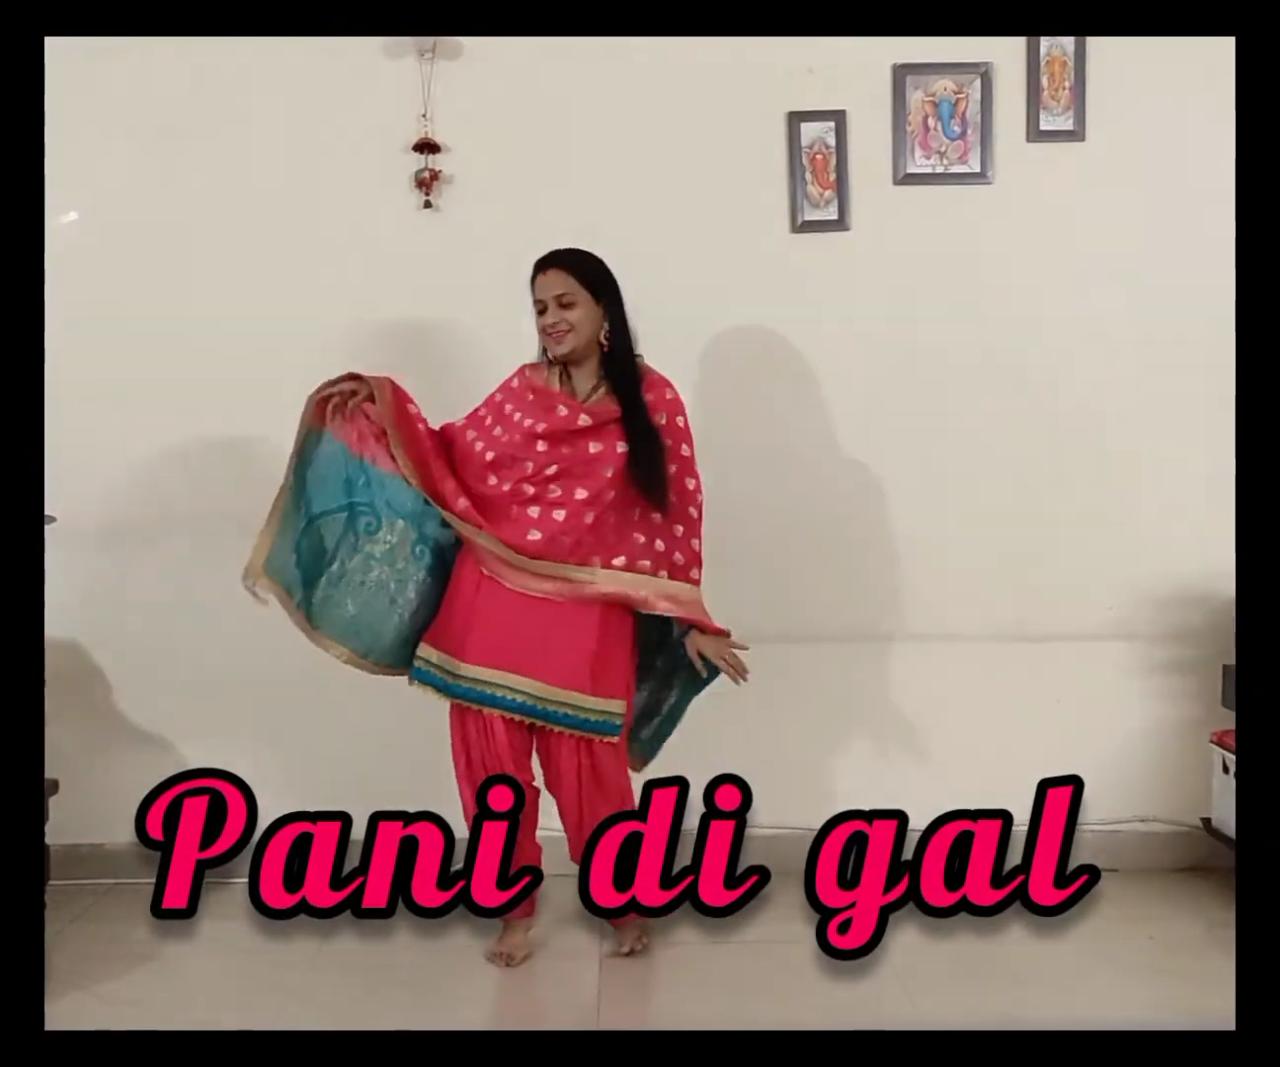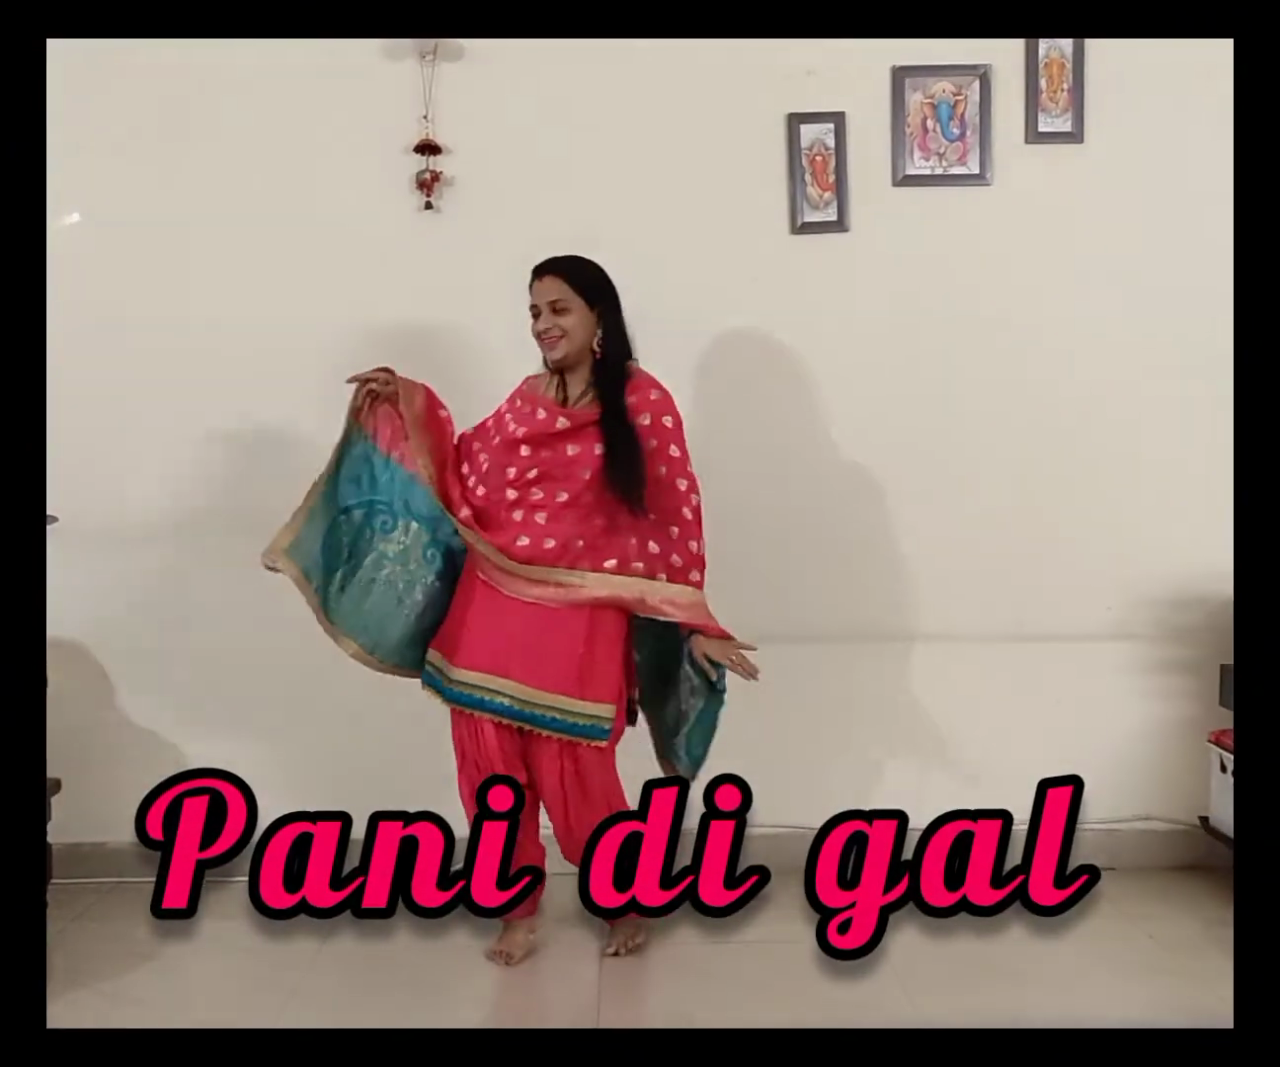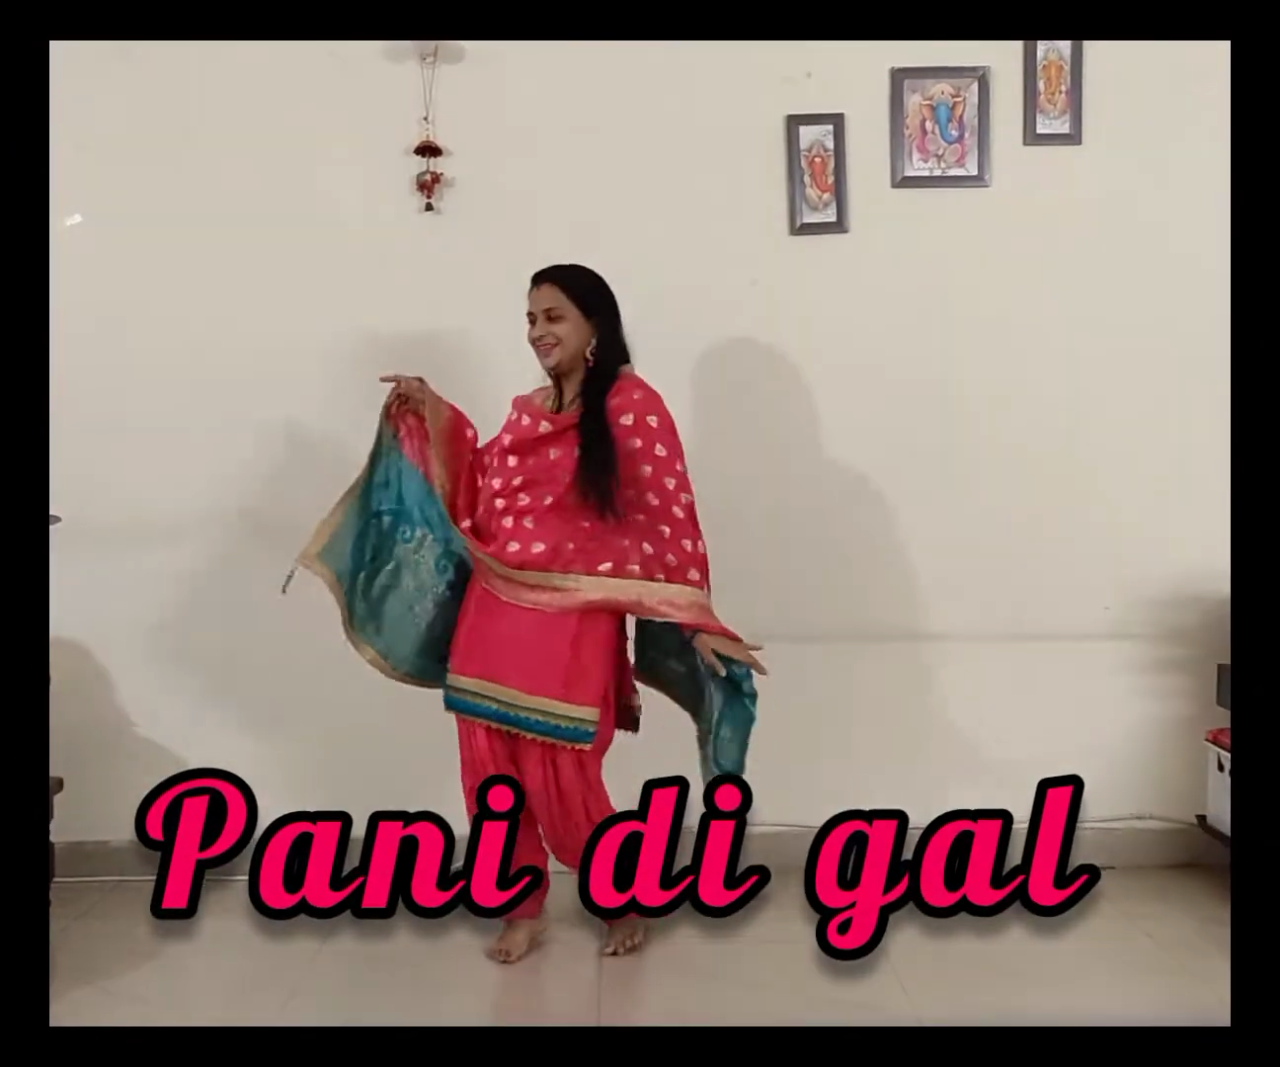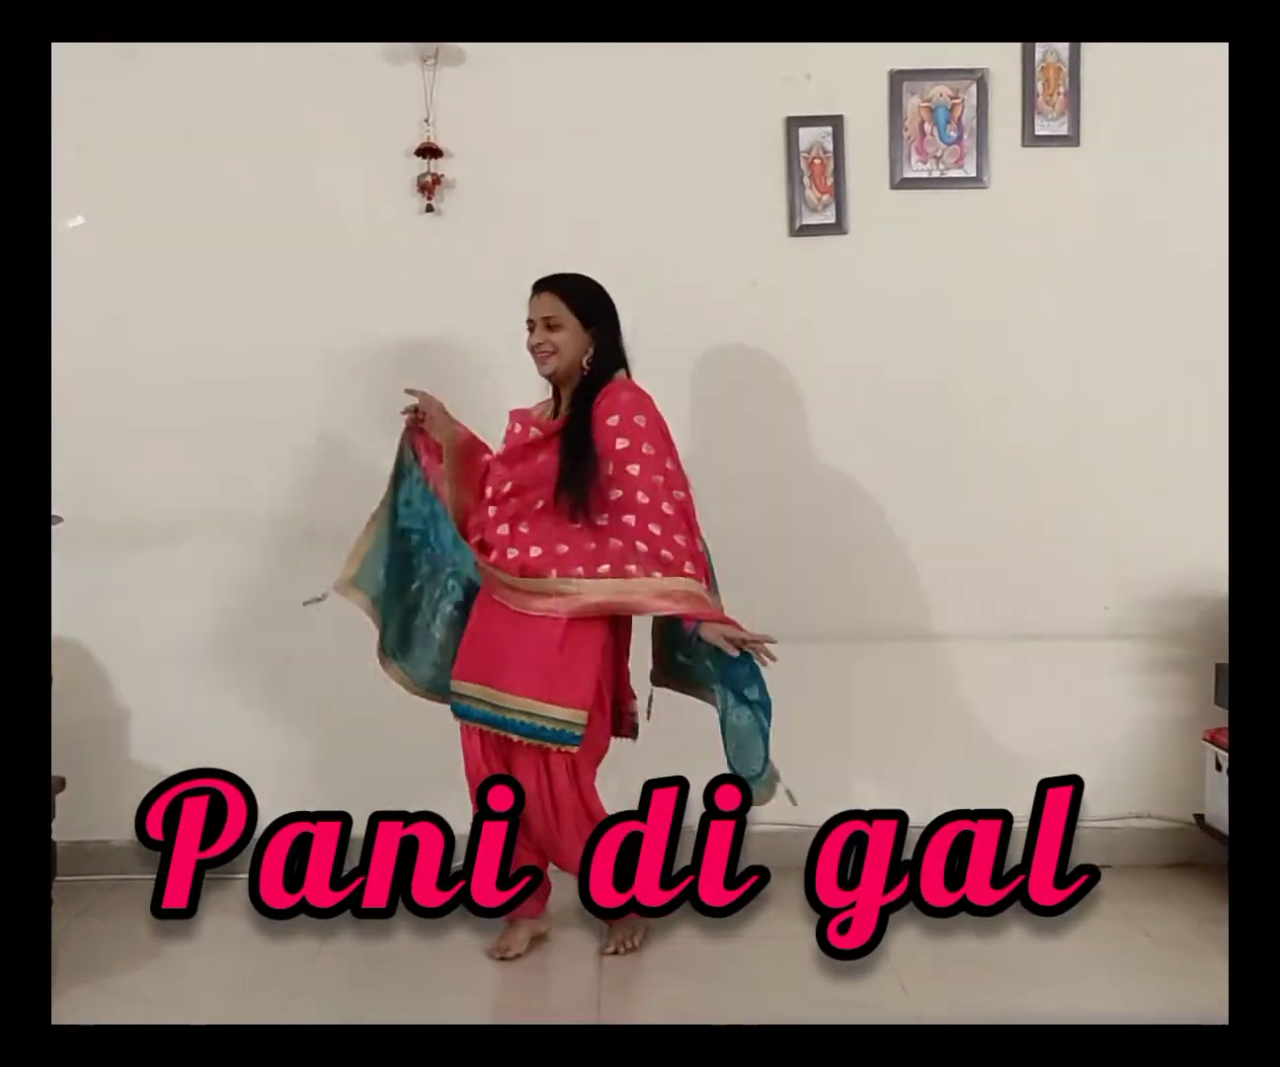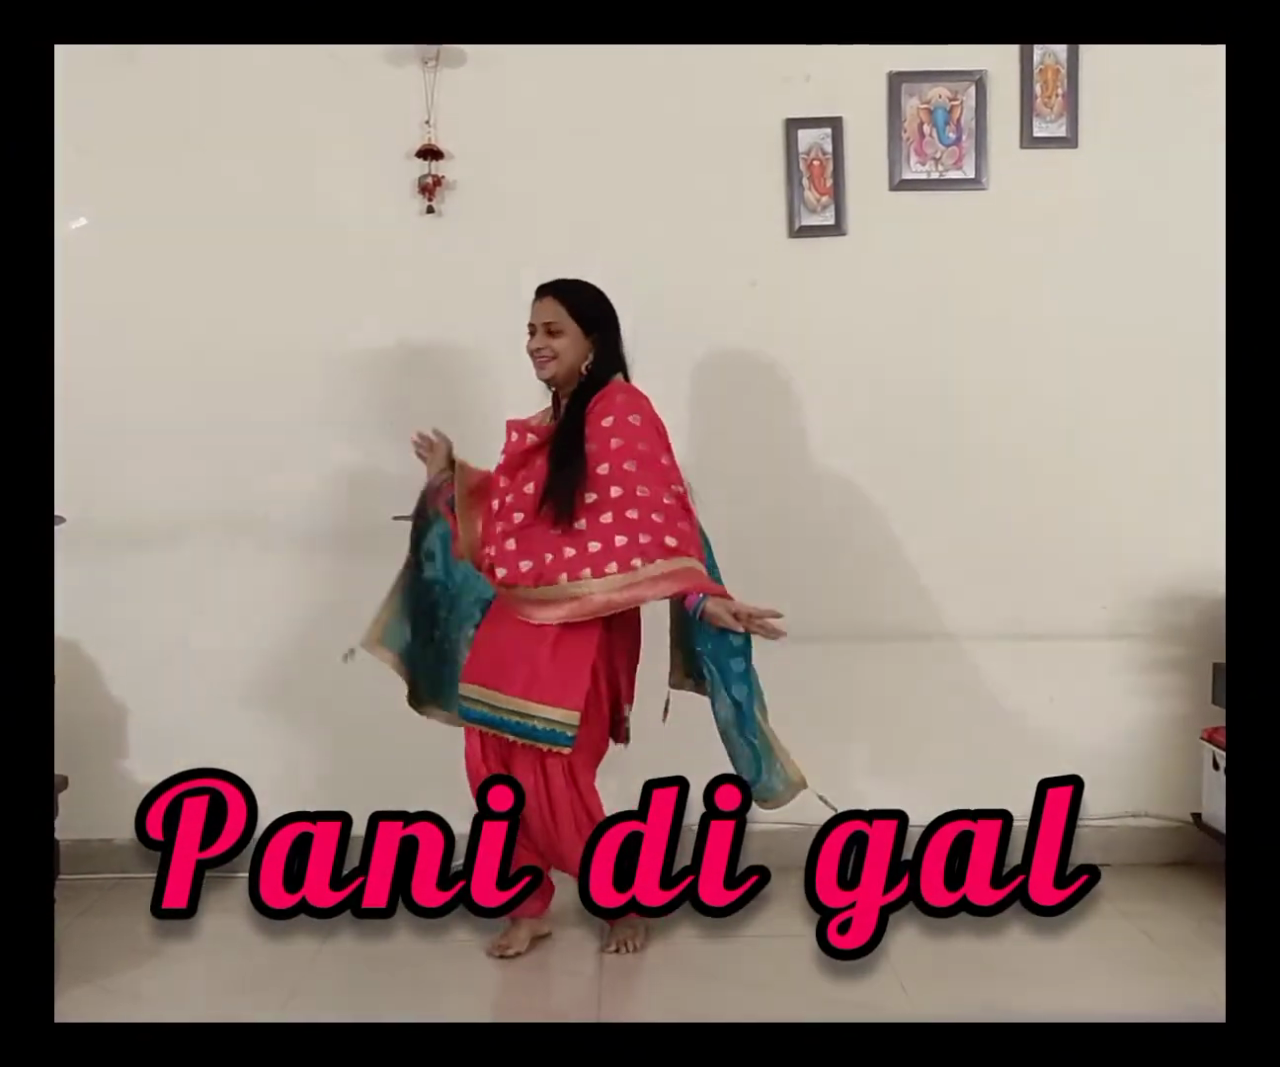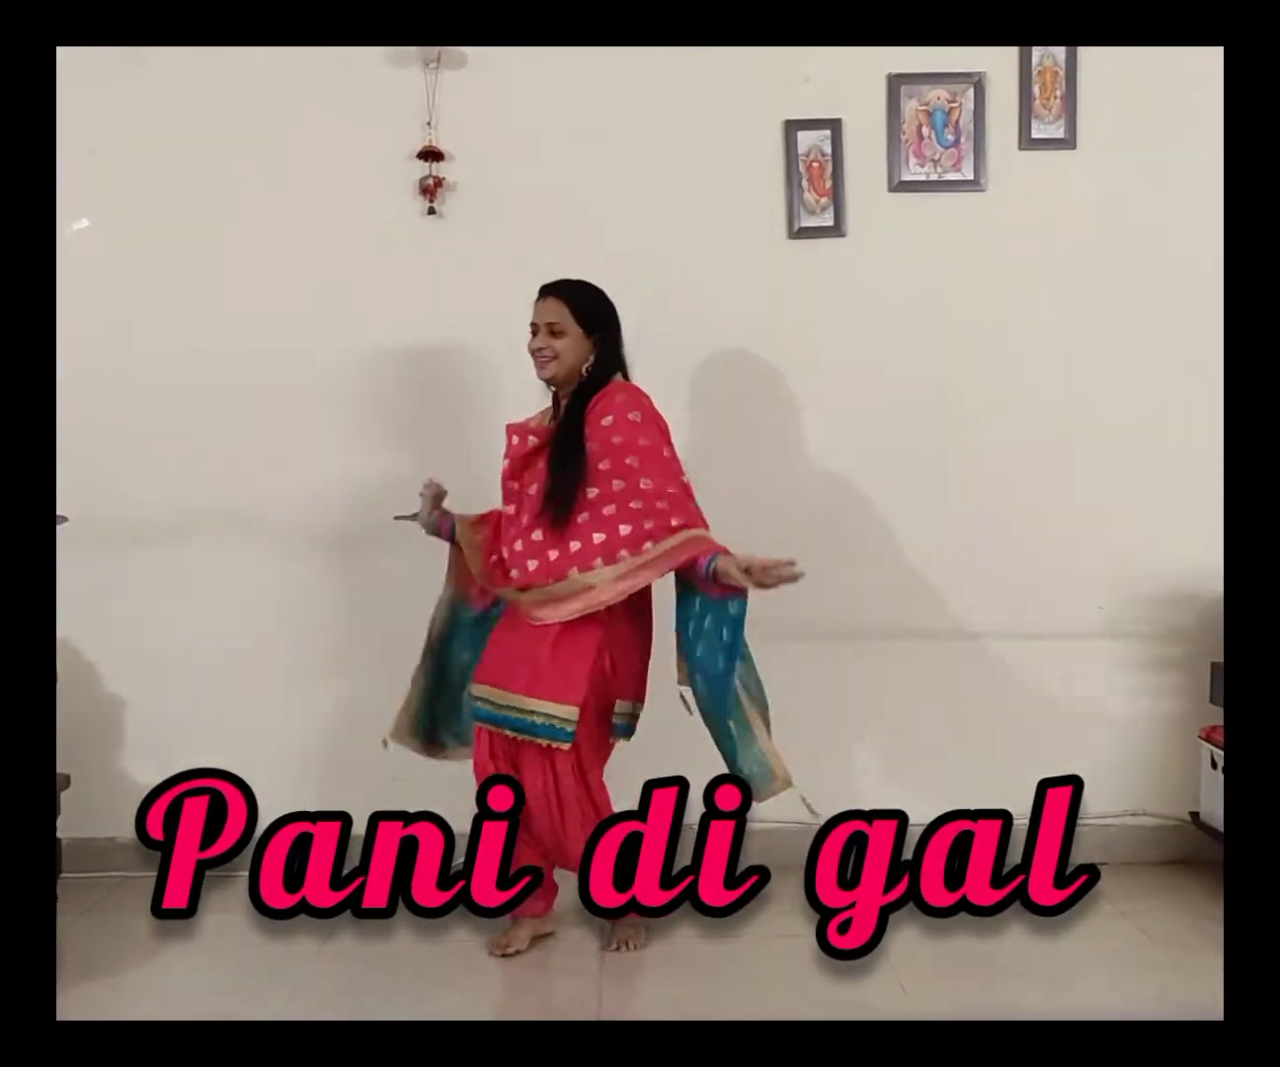
dt=0.1s
person 1, frame 1
left shoulder: (653, 399)
right shoulder: (521, 390)
left elbow: (674, 517)
right elbow: (453, 461)
left wrist: (692, 625)
right wrist: (382, 404)
left hip: (587, 611)
right hip: (493, 600)
left knee: (589, 768)
right knee: (489, 763)
right ankle: (516, 909)
person 1, frame 2
left shoulder: (642, 401)
right shoulder: (524, 400)
left elbow: (672, 517)
right elbow: (464, 477)
left wrist: (694, 625)
right wrist: (409, 401)
left hip: (581, 614)
right hip: (490, 605)
left knee: (575, 772)
right knee: (488, 766)
right ankle: (521, 909)
person 1, frame 3
left shoulder: (633, 406)
right shoulder: (528, 411)
left elbow: (668, 519)
right elbow: (478, 492)
left wrist: (696, 624)
right wrist: (434, 415)
left hip: (576, 621)
right hip: (495, 615)
left knee: (561, 776)
right knee: (490, 771)
right ankle: (523, 908)
person 1, frame 4
left shoulder: (623, 407)
right shoulder: (537, 419)
left elbow: (658, 516)
left wrist: (699, 613)
right wrist: (445, 437)
left hip: (573, 626)
right hip: (499, 618)
left knee: (554, 779)
right knee: (492, 770)
right ankle: (528, 906)
person 1, frame 5
left shoulder: (619, 410)
right shoulder: (537, 429)
left elbow: (656, 514)
left wrist: (706, 597)
right wrist: (450, 476)
left hip: (581, 631)
right hip: (515, 626)
left knee: (552, 779)
right knee: (492, 768)
right ankle: (529, 906)
person 1, frame 6
left shoulder: (620, 409)
right shoulder: (536, 430)
left elbow: (662, 505)
left wrist: (722, 563)
right wrist: (448, 523)
left hip: (590, 625)
right hip: (526, 624)
left knee: (560, 776)
right knee: (497, 762)
right ankle: (533, 904)
